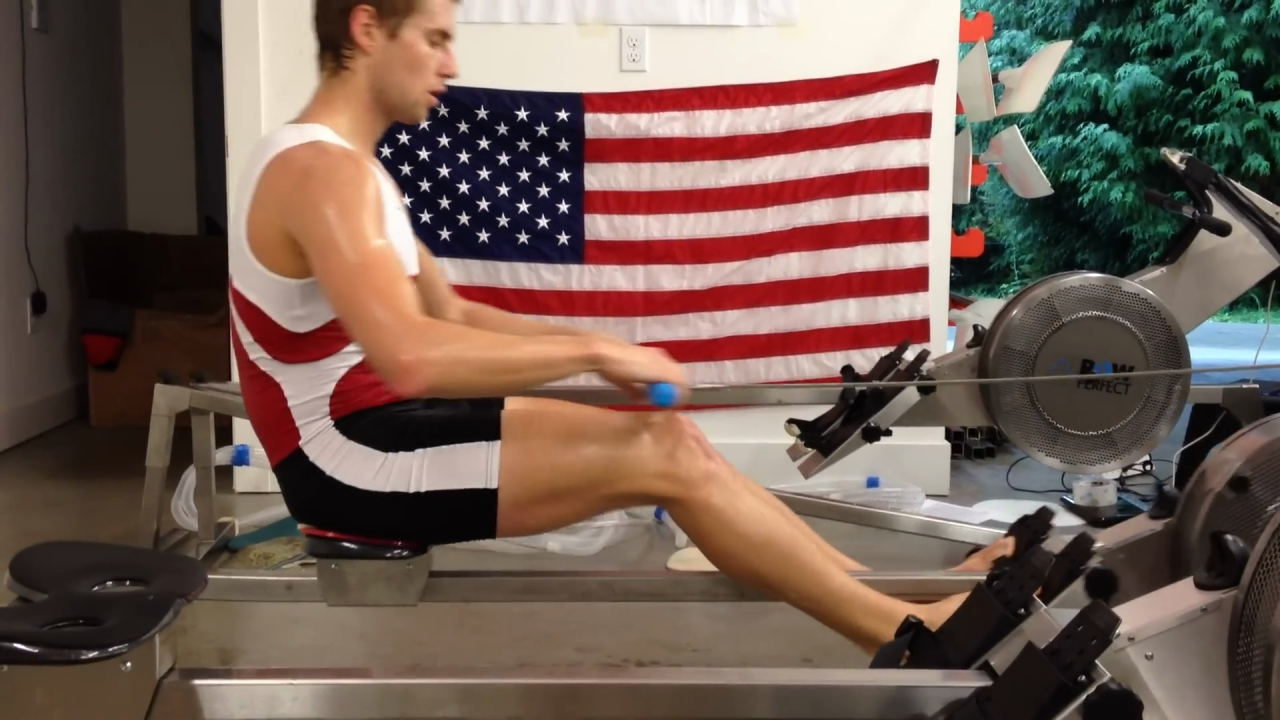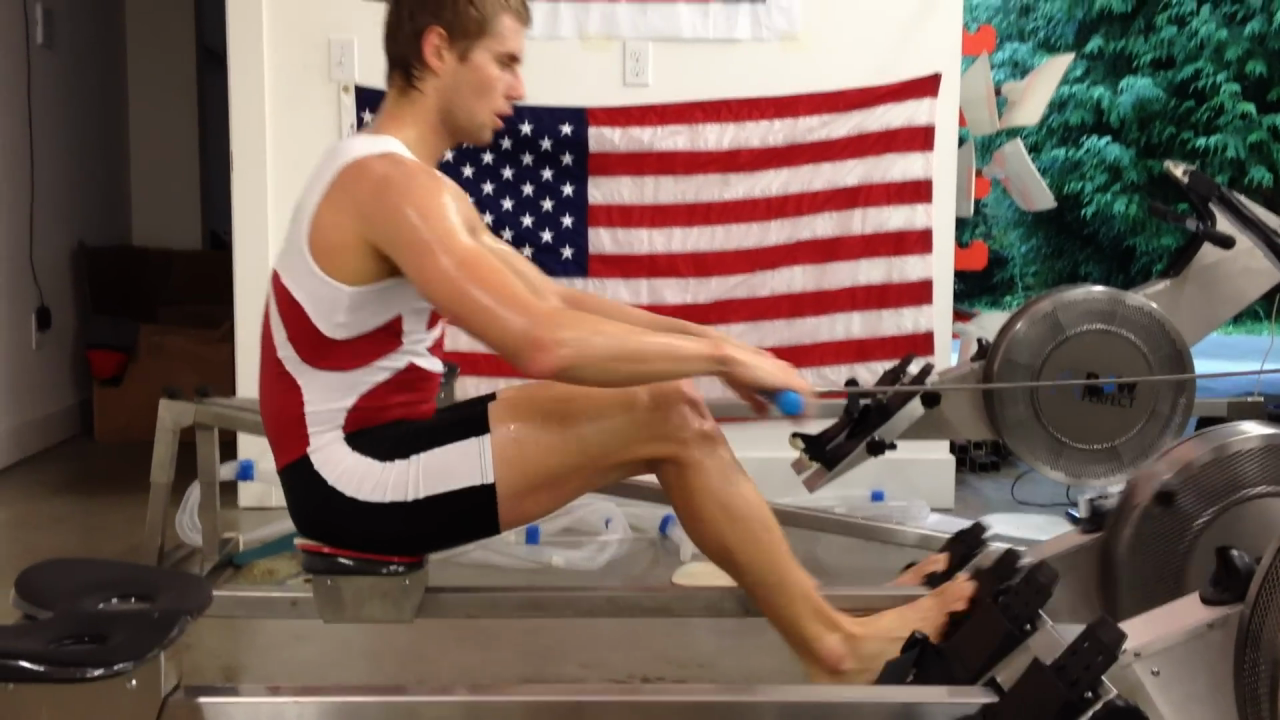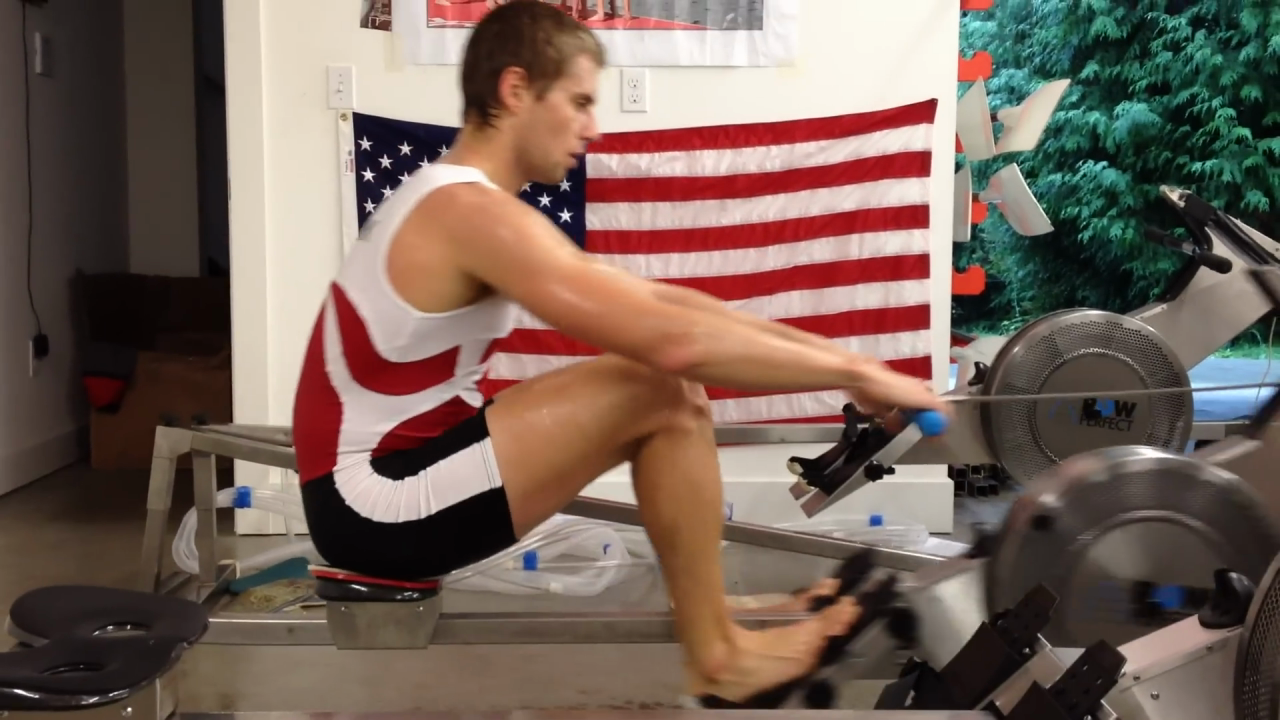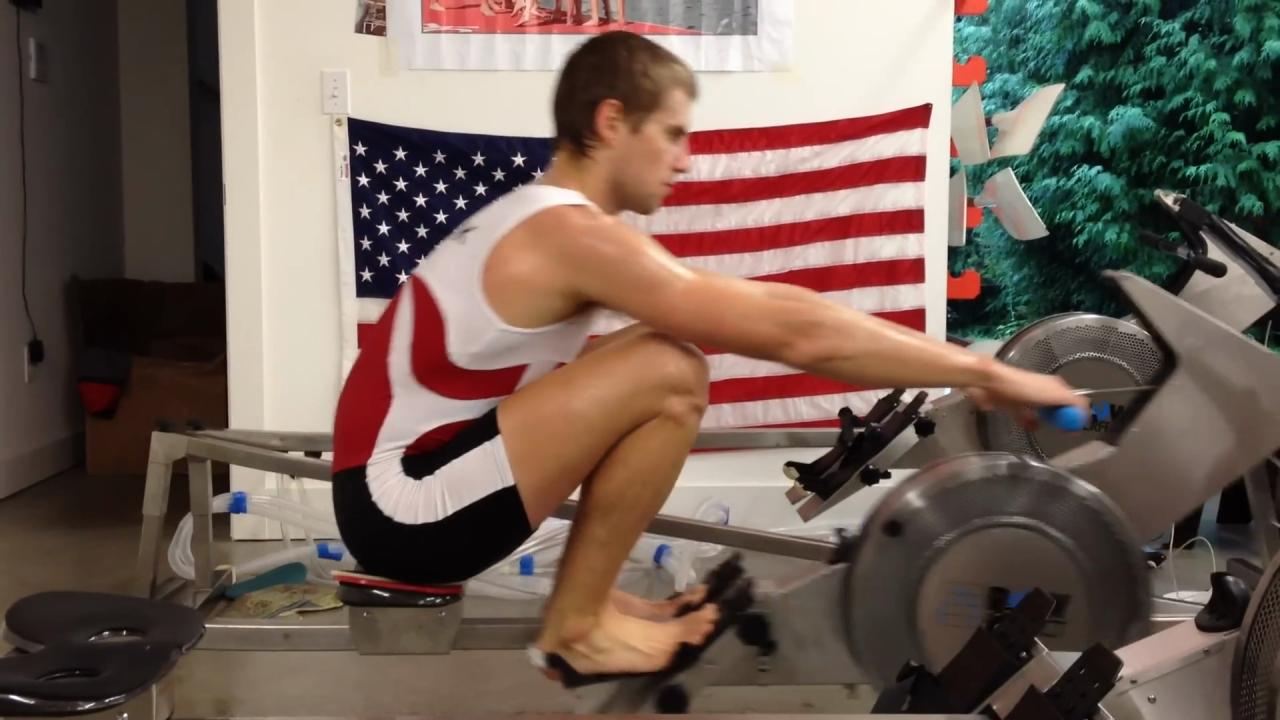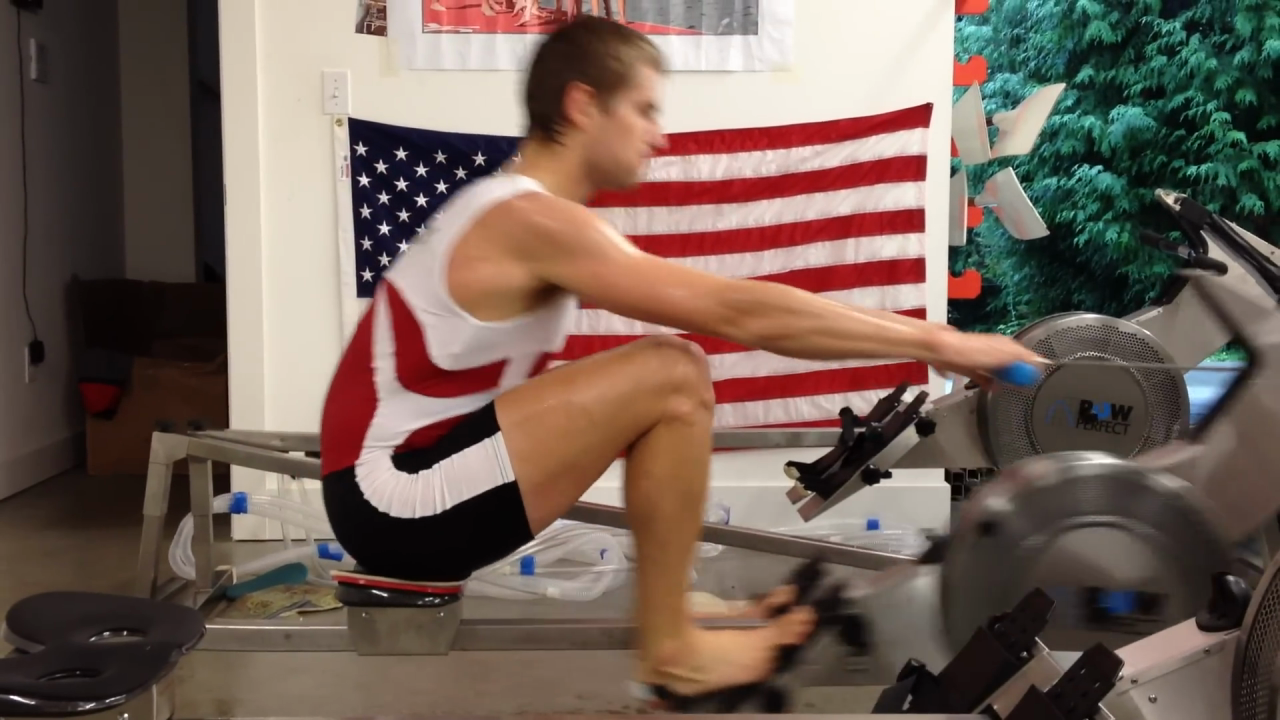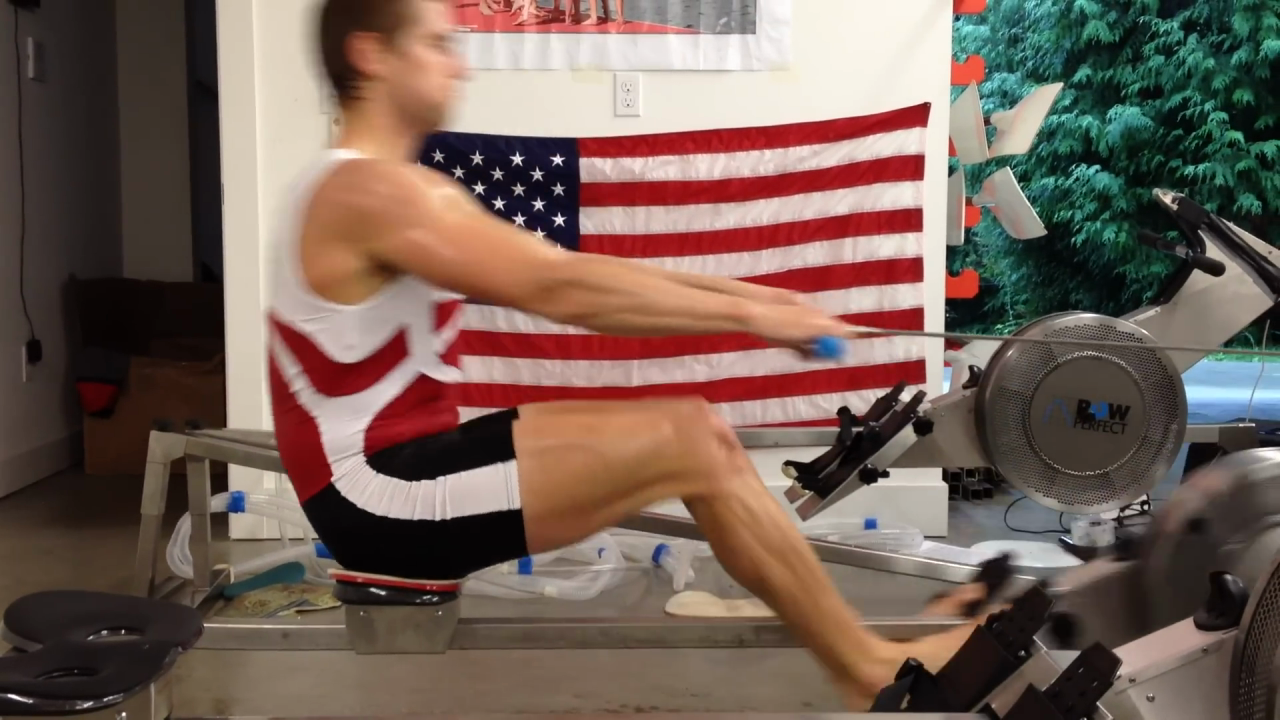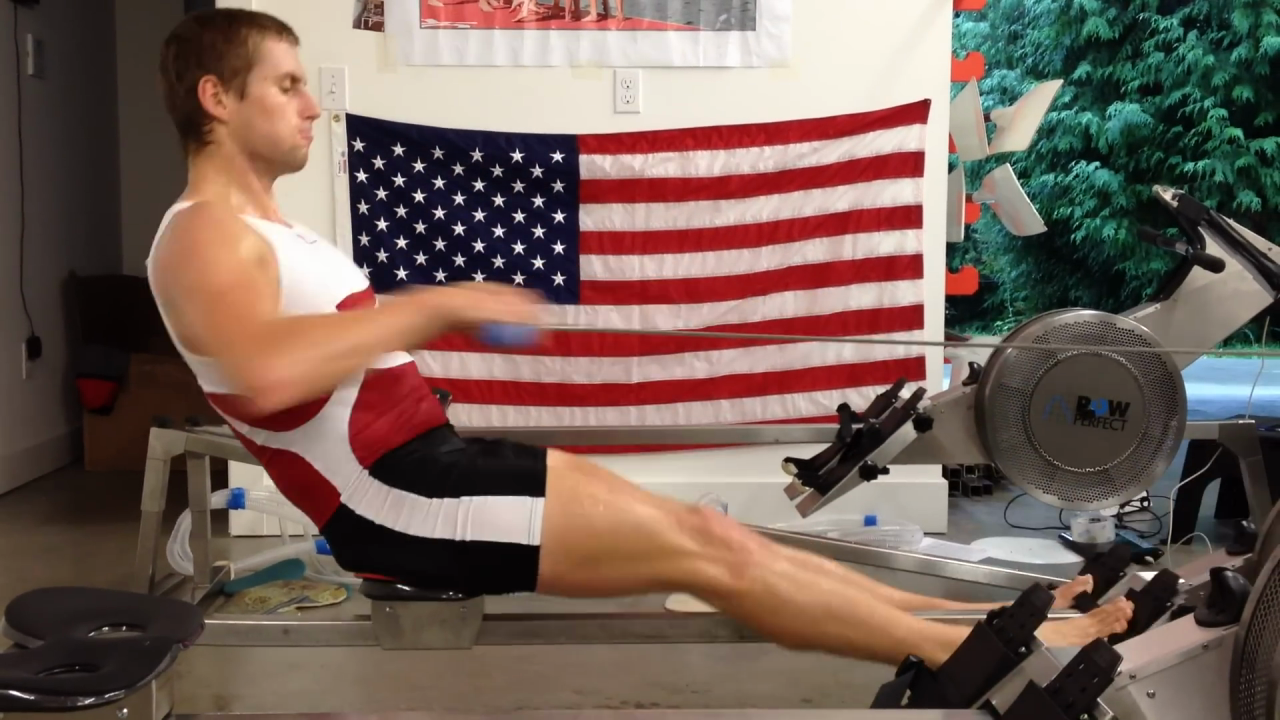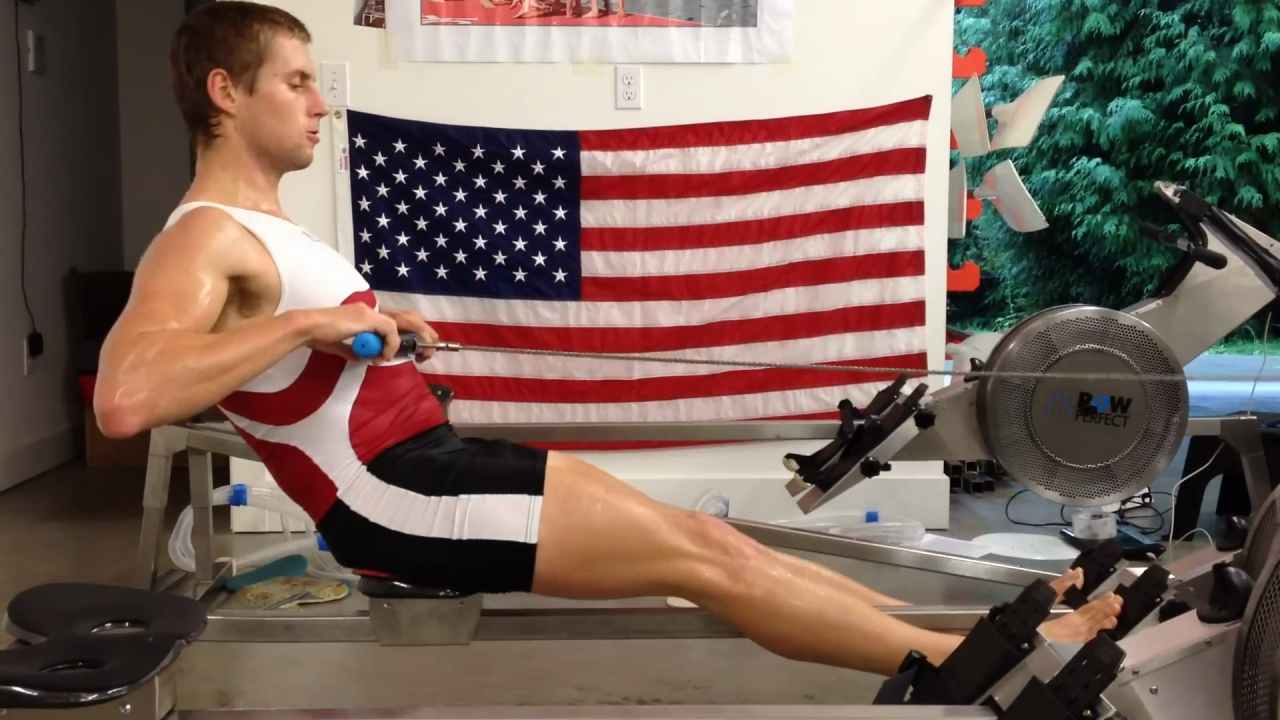
dt=0.3s
person 1, frame 1
left shoulder: (328, 159)
right shoulder: (324, 173)
left elbow: (449, 312)
right elbow: (419, 354)
left wrist: (587, 346)
right wrist: (592, 350)
left hip: (371, 434)
right hip: (351, 468)
left knee: (670, 443)
right knee: (671, 459)
left ankle: (881, 594)
right ankle: (902, 631)
person 1, frame 2
left shoulder: (390, 176)
right shoulder: (394, 185)
left elbow: (553, 304)
right elbow: (543, 346)
left wrist: (705, 339)
right wrist: (723, 356)
left hip: (374, 454)
right hip: (356, 482)
left knee: (672, 411)
right knee: (668, 421)
left ankle: (818, 605)
right ankle: (837, 645)
person 1, frame 3
left shoulder: (453, 202)
right shoulder: (472, 214)
left elbow: (652, 302)
right elbow: (673, 341)
left wrist: (826, 351)
right wrist: (853, 371)
left hip: (385, 482)
right hip: (380, 512)
left knee: (644, 384)
right knee: (666, 389)
right ankle: (716, 651)
person 1, frame 4
left shoulder: (545, 220)
right shoulder: (575, 236)
left elbow: (763, 304)
right elbow: (799, 336)
right wrist: (986, 373)
left hip: (405, 491)
right hip: (405, 513)
left knee: (662, 364)
right knee: (671, 373)
right ankle: (578, 623)
person 1, frame 5
left shoulder: (517, 210)
right shoulder: (537, 222)
left elbow: (718, 301)
right elbow: (743, 314)
right wrist: (936, 344)
left hip: (410, 490)
right hip: (395, 511)
left knee: (660, 387)
right knee: (676, 377)
left ankle: (668, 617)
right ankle: (672, 648)
person 1, frame 6
left shoulder: (400, 186)
right shoulder: (365, 190)
left elbow: (555, 270)
right elbow: (563, 290)
left wrist: (742, 293)
right wrist: (745, 314)
left hip: (404, 476)
right hip: (381, 504)
left knee: (693, 435)
right knee: (695, 445)
left ankle: (837, 632)
right ankle: (872, 665)
person 1, frame 7
left shoulder: (257, 227)
right shoulder: (204, 240)
right elbow: (274, 378)
left wrist: (424, 310)
right wrist: (441, 306)
left hip: (433, 469)
right hip: (403, 507)
left knee: (710, 533)
right knee: (709, 553)
left ankle: (976, 622)
person 1, frame 8
left shoulder: (257, 231)
right shoulder: (203, 243)
right elbow: (122, 399)
left wrist: (368, 325)
right wrist: (303, 322)
left hip: (425, 464)
right hip: (399, 501)
left knee: (701, 538)
right knee: (701, 555)
left ankle: (971, 635)
